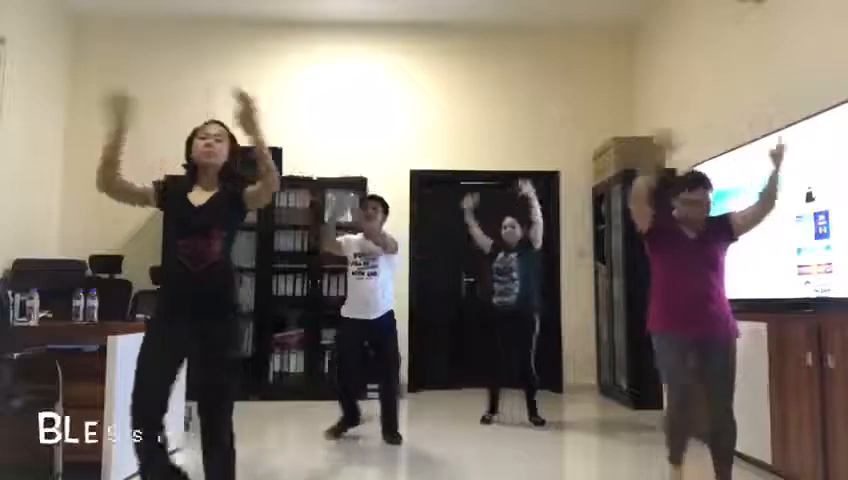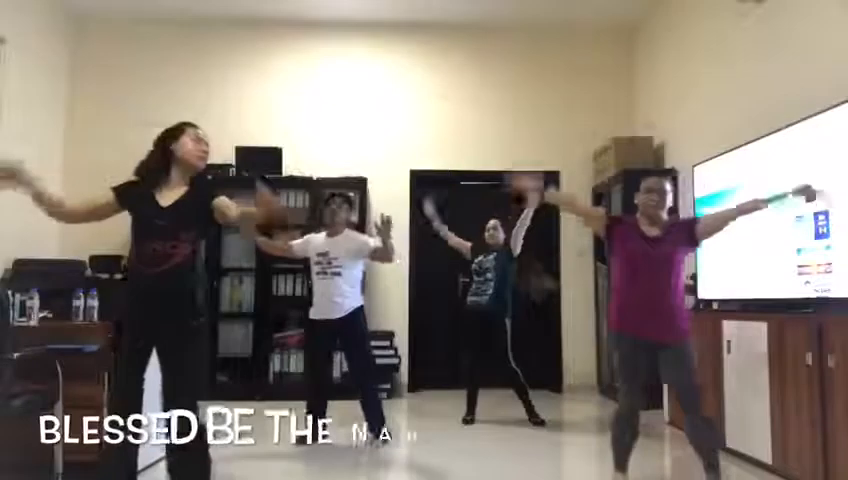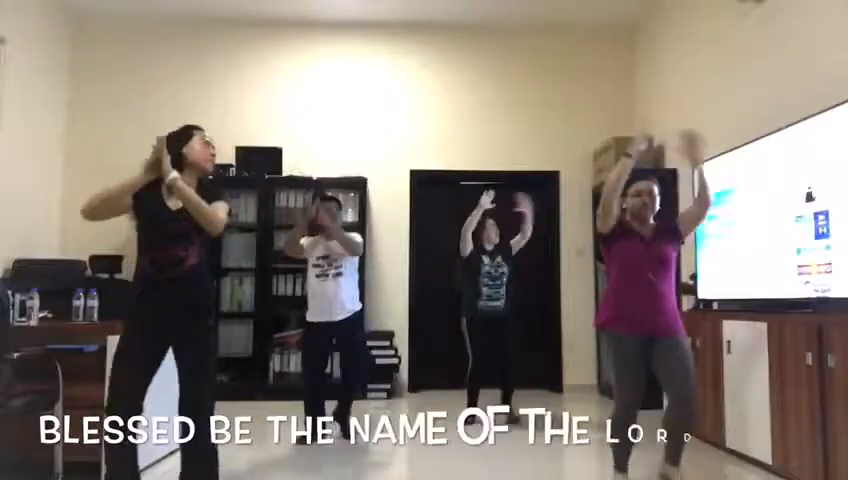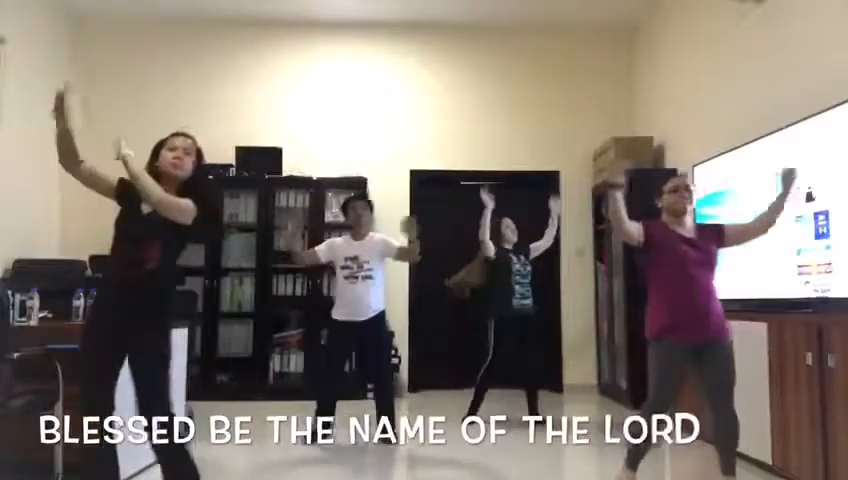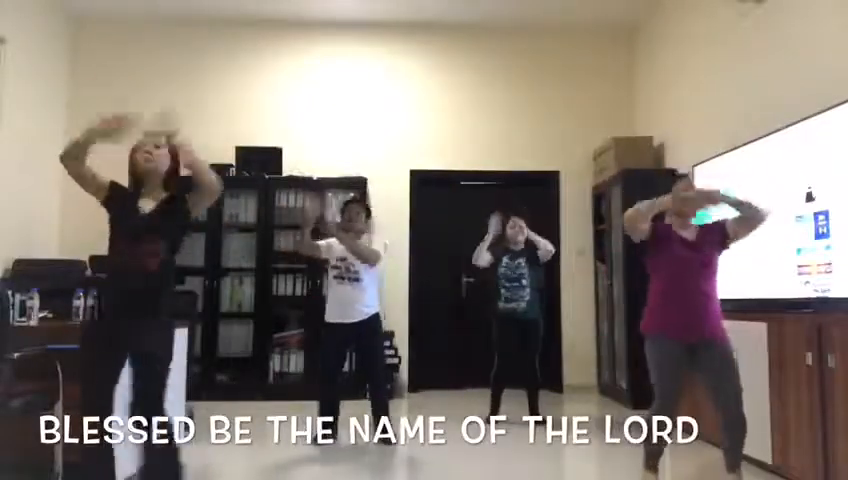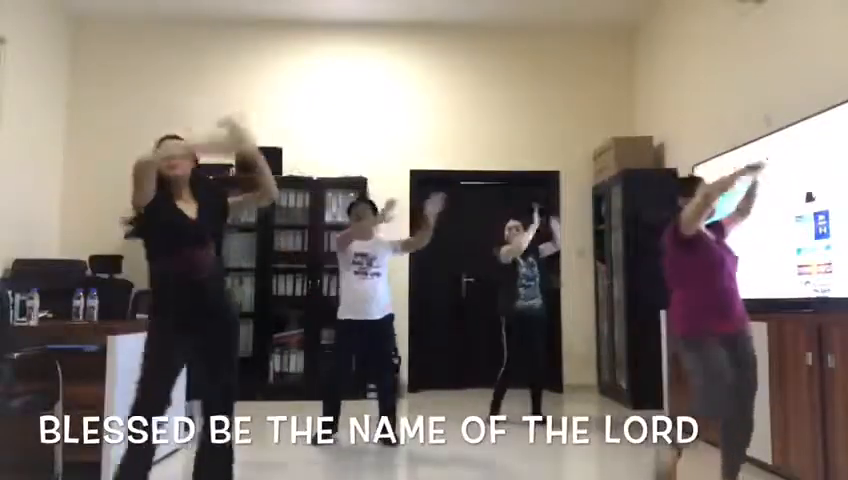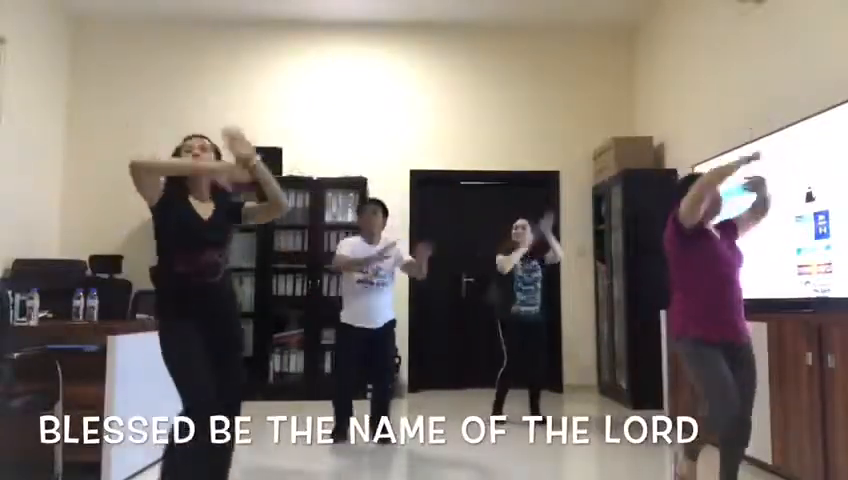
dt=0.4s
person 1, frame 1
left shoulder: (237, 197)
right shoulder: (170, 192)
left elbow: (271, 184)
right elbow: (109, 184)
left wrist: (254, 132)
right wrist: (118, 130)
left hip: (217, 311)
right hip: (171, 309)
left knee: (216, 410)
right knee: (145, 405)
person 1, frame 2
left shoulder: (205, 196)
right shoulder: (134, 192)
left elbow: (237, 216)
right elbow: (68, 212)
left wrist: (256, 214)
left hip: (180, 315)
right hip: (135, 311)
left knee: (181, 411)
right knee: (123, 409)
person 1, frame 3
left shoulder: (211, 198)
right shoulder: (143, 194)
left elbow: (215, 226)
right elbow: (89, 211)
left wrist: (173, 178)
right wrist: (146, 175)
left hip: (195, 315)
right hip: (146, 313)
left knee: (197, 415)
right knee: (120, 410)
person 1, frame 4
left shoulder: (189, 206)
right shoulder: (128, 193)
left elbow: (159, 202)
right elbow: (72, 165)
left wrist: (128, 157)
right wrist: (62, 120)
left hip: (150, 318)
right hip: (106, 313)
left knee: (155, 412)
right knee: (95, 410)
person 1, frame 5
left shoulder: (182, 203)
right shoulder: (119, 198)
left elbow: (212, 184)
right elbow: (70, 161)
left wrist: (177, 142)
right wrist: (96, 134)
left hip: (153, 318)
right hip: (108, 315)
left knee: (148, 409)
right knee: (94, 411)
person 1, frame 6
left shoulder: (213, 203)
right shoulder: (151, 203)
left elbow: (267, 194)
right elbow: (142, 165)
left wrist: (252, 153)
right wrist: (208, 144)
left hip: (216, 315)
right hip: (170, 316)
left knee: (219, 406)
right knee: (150, 402)
person 1, frame 7
left shoulder: (228, 207)
right shoulder: (166, 200)
left elbow: (278, 206)
right elbow: (138, 165)
left wrist: (252, 162)
right wrist: (205, 171)
left hip: (222, 314)
right hip: (178, 316)
left knee: (227, 404)
right knee: (199, 402)
person 2, frame 1
left shoulder: (721, 228)
right shoulder: (658, 228)
left elbow: (765, 205)
right elbow: (638, 198)
left wrist: (776, 170)
left hip: (717, 330)
right hip: (671, 330)
left knee: (722, 407)
right knee: (681, 397)
person 2, frame 2
left shoulder: (684, 230)
right shoulder: (617, 229)
left elbow: (733, 213)
right elbow: (579, 206)
left wrist: (783, 195)
right wrist: (538, 190)
left hip: (673, 332)
right hip: (628, 332)
left knee: (693, 404)
right knee: (629, 404)
person 2, frame 3
left shoulder: (672, 232)
right shoulder: (614, 232)
left elbow: (703, 204)
right elbow: (608, 194)
left wrist: (697, 163)
right wrist: (631, 155)
left hip: (667, 330)
right hip: (623, 330)
left knee: (685, 398)
right knee: (627, 403)
person 2, frame 4
left shoulder: (710, 234)
right shoulder: (651, 233)
left elbow: (758, 227)
right elbow: (621, 226)
left wrist: (784, 194)
right wrist: (616, 188)
left hip: (713, 332)
right hip: (669, 334)
left knee: (724, 409)
right knee: (657, 406)
person 2, frame 5
left shoulder: (714, 233)
right shoulder: (656, 233)
left elbow: (758, 217)
right elbow: (630, 220)
left wrist: (722, 198)
right wrist: (671, 198)
left hip: (709, 334)
right hip: (665, 334)
left knee: (733, 407)
right knee: (666, 406)
person 2, frame 6
left shoulder: (714, 232)
right shoulder: (680, 233)
left elbow: (742, 212)
right elbow: (708, 194)
left wrist: (754, 181)
right wrist: (740, 173)
left hip: (735, 331)
right hip: (698, 333)
left knee: (742, 414)
right knee: (720, 402)
right ankle: (675, 448)
person 2, frame 7
left shoulder: (723, 231)
right shoulder: (682, 230)
left elbow: (759, 211)
right elbow: (705, 184)
left wrist: (760, 188)
right wrist: (741, 163)
left hip: (734, 336)
right hip: (696, 337)
left knee: (740, 417)
right knee: (725, 409)
right ankle: (689, 451)
person 3, frame 1
left shoulder: (387, 240)
right shoulder: (350, 241)
left elbow: (389, 246)
right elbow: (327, 245)
left wrist: (365, 225)
right wrist: (333, 218)
left hip: (382, 317)
right hip: (351, 317)
left knee: (388, 372)
right knee: (343, 369)
left ankle: (390, 427)
right ankle: (350, 416)
person 3, frame 2
left shoulder: (357, 241)
right shoulder: (312, 241)
left elbow: (387, 257)
right elbow: (279, 248)
left wrist: (385, 237)
right wrist: (254, 235)
left hip: (350, 315)
right hip: (319, 317)
left knee: (363, 371)
right knee: (316, 374)
left ankle: (377, 425)
right ankle: (315, 427)
person 3, frame 3
left shoulder: (351, 237)
right shoulder: (310, 244)
left elbow: (356, 249)
right elbow: (289, 249)
left wrist: (330, 225)
right wrist: (303, 222)
left hip: (349, 317)
right hip: (317, 320)
left knee: (355, 370)
right knee: (313, 375)
left ankle: (342, 413)
right ankle: (314, 427)
person 3, frame 4
left shoulder: (381, 242)
right shoulder: (335, 245)
left elbow: (411, 256)
right elbow: (305, 259)
left wrist: (413, 236)
right wrist: (294, 238)
left hip: (373, 319)
right hip: (342, 320)
left knee: (382, 375)
right knee: (330, 374)
left ankle: (386, 428)
person 3, frame 5
left shoulder: (372, 247)
right shoulder: (332, 245)
left elbow: (370, 258)
right elbow: (306, 249)
left wrist: (336, 233)
right wrist: (308, 225)
left hip: (367, 320)
right hip: (335, 321)
left knee: (376, 375)
right knee: (328, 376)
right ankle: (328, 428)
person 3, frame 6
left shoulder: (386, 244)
right shoulder: (345, 244)
left elbow: (419, 242)
right elbow: (345, 237)
left wrist: (429, 219)
right wrist: (379, 218)
left hip: (381, 319)
right hip: (349, 319)
left knee: (386, 377)
right knee: (338, 375)
left ankle: (388, 428)
right ankle: (328, 428)
person 3, frame 7
left shoulder: (394, 249)
right shoulder: (349, 244)
left elbow: (419, 272)
right elbow: (338, 265)
left wrist: (421, 258)
right wrist: (373, 259)
left hip: (383, 324)
right hip: (352, 324)
left knee: (383, 379)
right knee: (344, 378)
left ankle: (379, 427)
right ankle: (342, 425)
person 4, frame 1
left shoulder: (530, 248)
right shoulder: (495, 249)
left elbow: (537, 223)
right elbow: (475, 230)
left wrist: (531, 196)
right wrist: (468, 210)
left hip: (526, 313)
right hip: (500, 314)
left knee: (527, 362)
right knee: (497, 360)
left ankle: (532, 410)
right ankle: (491, 409)
person 4, frame 2
left shoulder: (509, 251)
right shoulder: (474, 250)
left elbow: (521, 227)
right elbow: (449, 237)
left wrist: (531, 205)
right wrist: (433, 217)
left hip: (497, 315)
right hip: (473, 314)
left knee: (507, 361)
right knee: (472, 362)
left ankle: (529, 408)
right ankle: (470, 410)
person 4, frame 3
left shoulder: (506, 251)
right shoulder: (471, 252)
left elbow: (526, 234)
right elbow: (466, 231)
left wrist: (527, 212)
right wrist: (481, 207)
left hip: (501, 317)
right hip: (475, 317)
left knee: (507, 361)
right knee: (477, 362)
left ankle: (507, 408)
right ankle: (471, 410)
person 4, frame 4
left shoulder: (524, 252)
right shoulder: (495, 253)
left elbow: (547, 240)
right elbow: (484, 238)
left wrist: (554, 215)
right wrist: (488, 210)
left hip: (527, 316)
right hip: (503, 317)
left knee: (532, 364)
right knee: (494, 361)
left ankle: (534, 411)
right ankle: (473, 410)
person 4, frame 5
left shoulder: (533, 254)
right shoulder: (498, 252)
left elbow: (550, 250)
right elbow: (477, 261)
left wrist: (529, 233)
right wrist: (490, 234)
left hip: (530, 318)
right hip: (504, 318)
left knee: (530, 364)
right knee: (502, 362)
left ankle: (534, 411)
right ankle: (494, 411)
person 4, frame 6
left shoulder: (533, 252)
right shoulder: (505, 253)
left elbow: (556, 245)
right elbow: (518, 247)
left wrist: (554, 224)
right wrist: (534, 226)
left hip: (536, 316)
right hip: (513, 316)
left knee: (537, 363)
right knee: (511, 362)
left ankle: (537, 411)
right ankle: (494, 410)
person 4, frame 7
left shoulder: (538, 255)
right shoulder: (504, 255)
left elbow: (559, 257)
right elbow: (504, 267)
left wrist: (547, 232)
right wrist: (521, 249)
left hip: (535, 319)
right hip: (510, 318)
left knee: (537, 364)
right knee: (511, 362)
left ankle: (535, 411)
right ankle: (497, 410)
